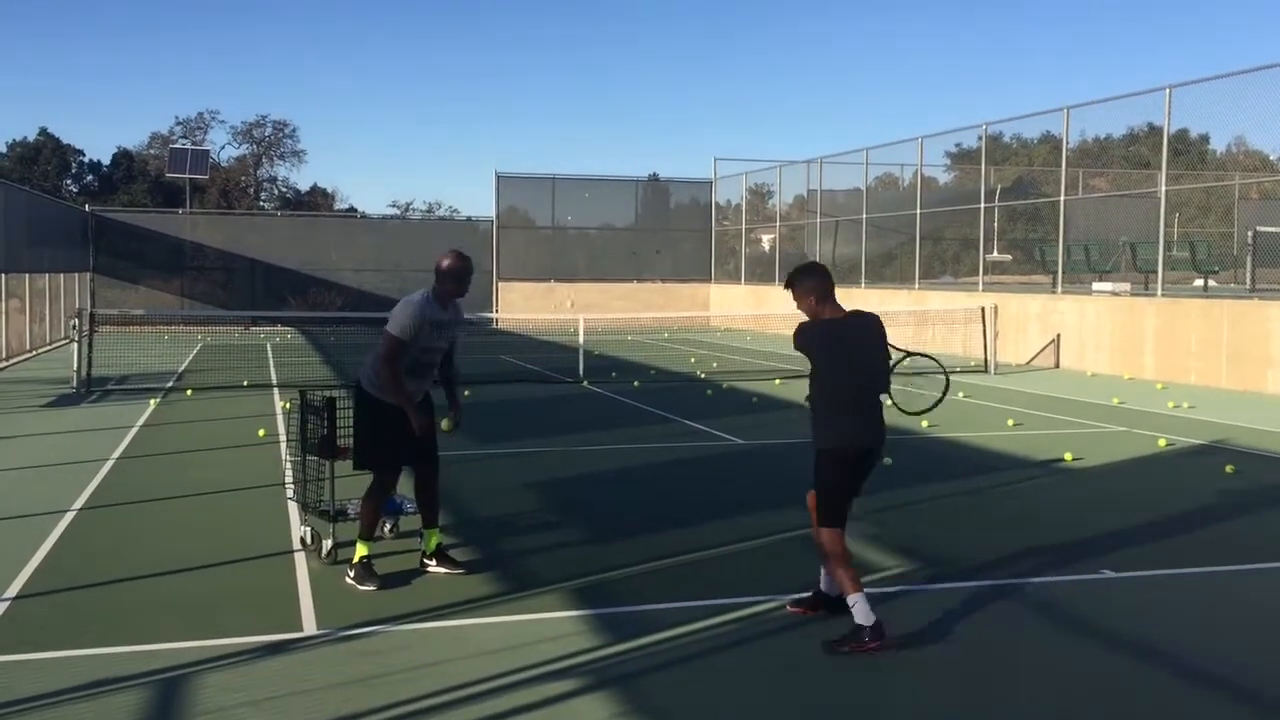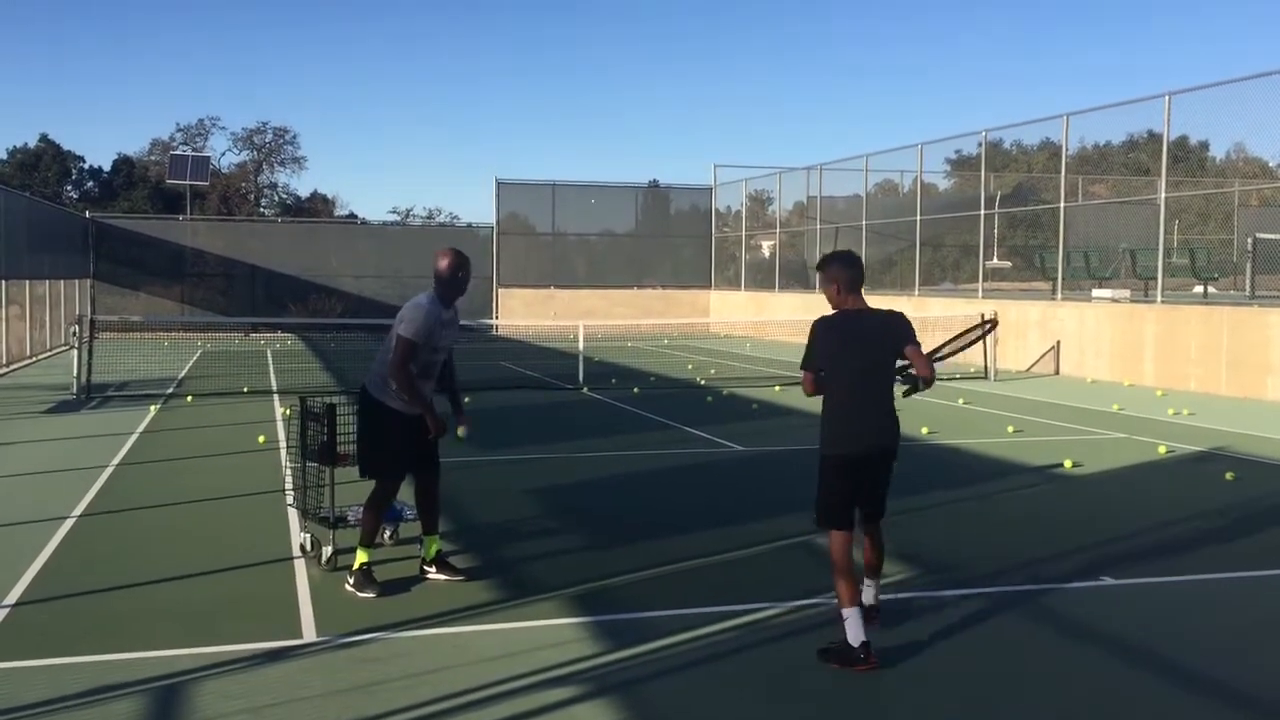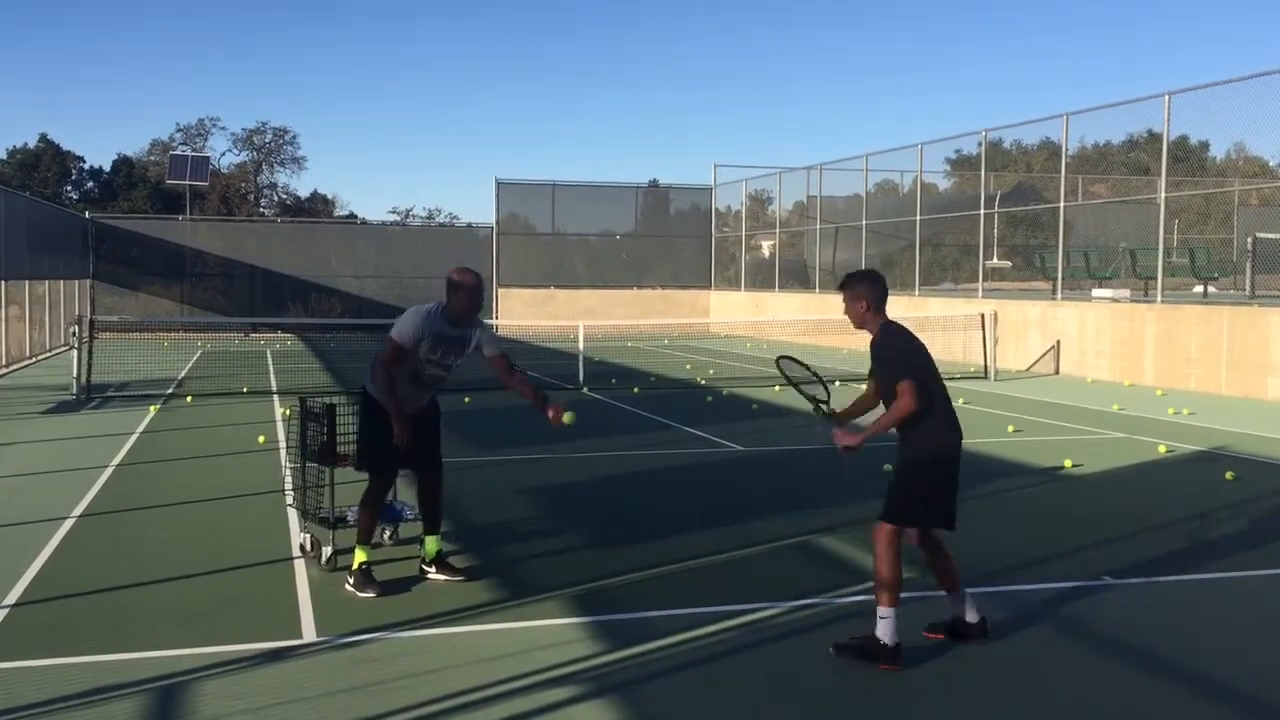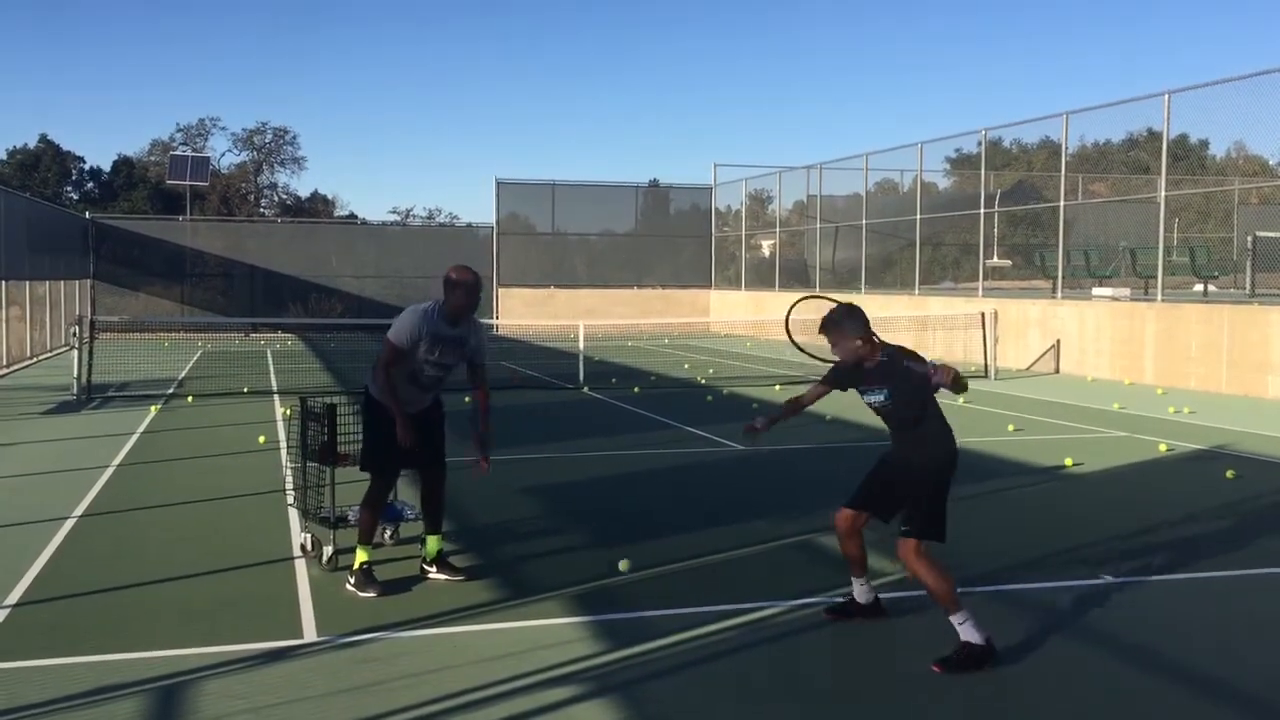
dt=0.4s
person 1, frame 1
left shoulder: (811, 334)
right shoulder: (871, 324)
right elbow: (882, 385)
left hip: (839, 442)
right hip: (869, 437)
left knee: (829, 532)
right knee: (817, 503)
left ankle: (867, 625)
right ankle: (829, 592)
person 1, frame 2
left shoulder: (823, 329)
right shoulder: (893, 322)
left elbow: (810, 387)
right elbow: (925, 373)
right wrist: (914, 378)
left hip: (840, 445)
right hip: (883, 442)
left knee: (840, 538)
right knee: (871, 523)
left ankle: (857, 644)
right ankle: (868, 600)
person 1, frame 3
left shoulder: (888, 343)
right shoulder: (895, 338)
left elbow: (910, 402)
right elbow: (872, 393)
left wrist: (862, 436)
right wrist: (845, 415)
left hip: (928, 449)
right hip: (936, 446)
left knee: (886, 533)
right knee: (920, 533)
left ankle: (884, 642)
right ankle: (968, 618)
person 1, frame 4
left shoulder: (903, 363)
right shoulder: (852, 368)
left elbow: (959, 386)
right elbow: (808, 398)
left wrist: (948, 377)
right wrist: (769, 419)
left hip: (932, 460)
right hip: (900, 456)
left knee: (910, 550)
right knee: (845, 520)
left ankle: (975, 642)
right ankle: (864, 598)
person 2, frame 1
left shoulder: (454, 313)
right shoulder: (413, 308)
right elbow: (385, 363)
left wrist: (453, 401)
right wrist: (411, 411)
left hip: (417, 397)
right hip: (380, 399)
left knee: (428, 470)
right knee: (386, 478)
left ankle: (431, 550)
right ankle: (359, 560)
person 2, frame 2
left shoulder: (450, 313)
right shoulder: (422, 311)
left elbow: (444, 363)
right elbow: (399, 368)
left wrist: (458, 407)
right wrist: (430, 413)
left hip: (415, 407)
right hip: (385, 406)
left knee: (429, 477)
right knee: (389, 484)
left ankle: (431, 556)
right ankle: (359, 567)
person 2, frame 3
left shoulder: (477, 331)
right shoulder: (419, 319)
left elbow: (509, 374)
right elbow: (382, 366)
left wrist: (546, 406)
right wrist: (397, 419)
left hip: (422, 405)
right hip: (382, 402)
left knee: (432, 476)
right knee: (382, 481)
left ankle: (431, 557)
right ankle: (359, 566)
person 2, frame 4
left shoulder: (474, 331)
right shoulder: (417, 319)
left elbow: (479, 387)
right elbow: (382, 367)
left wrist: (481, 439)
right wrist: (400, 419)
left hip: (426, 407)
right hip: (386, 404)
left knee: (435, 476)
right knee: (384, 482)
left ankle: (433, 556)
right ankle: (360, 566)
